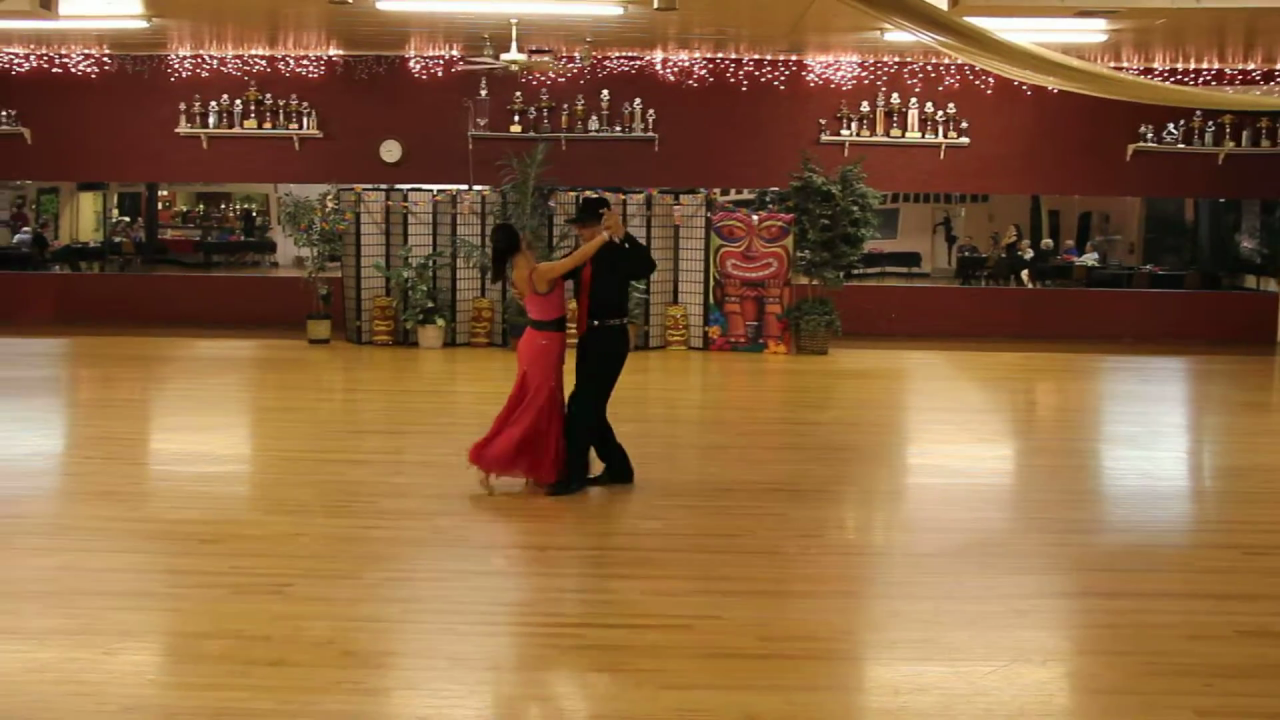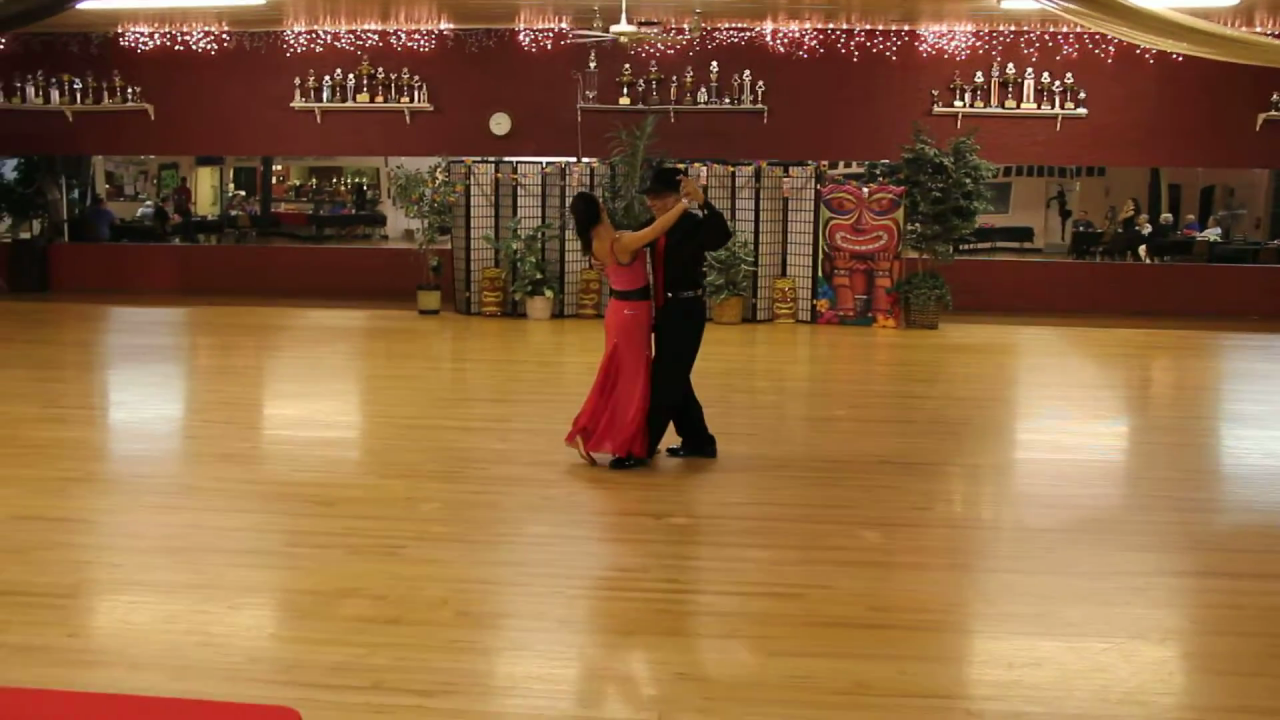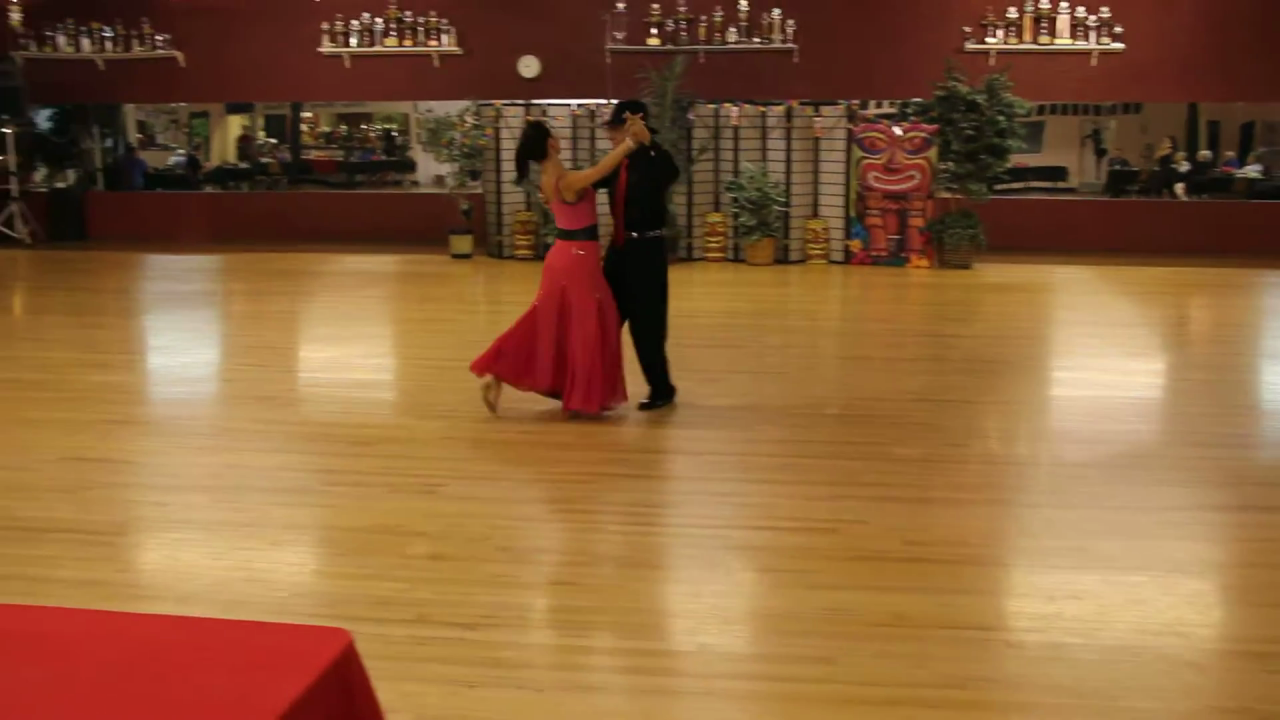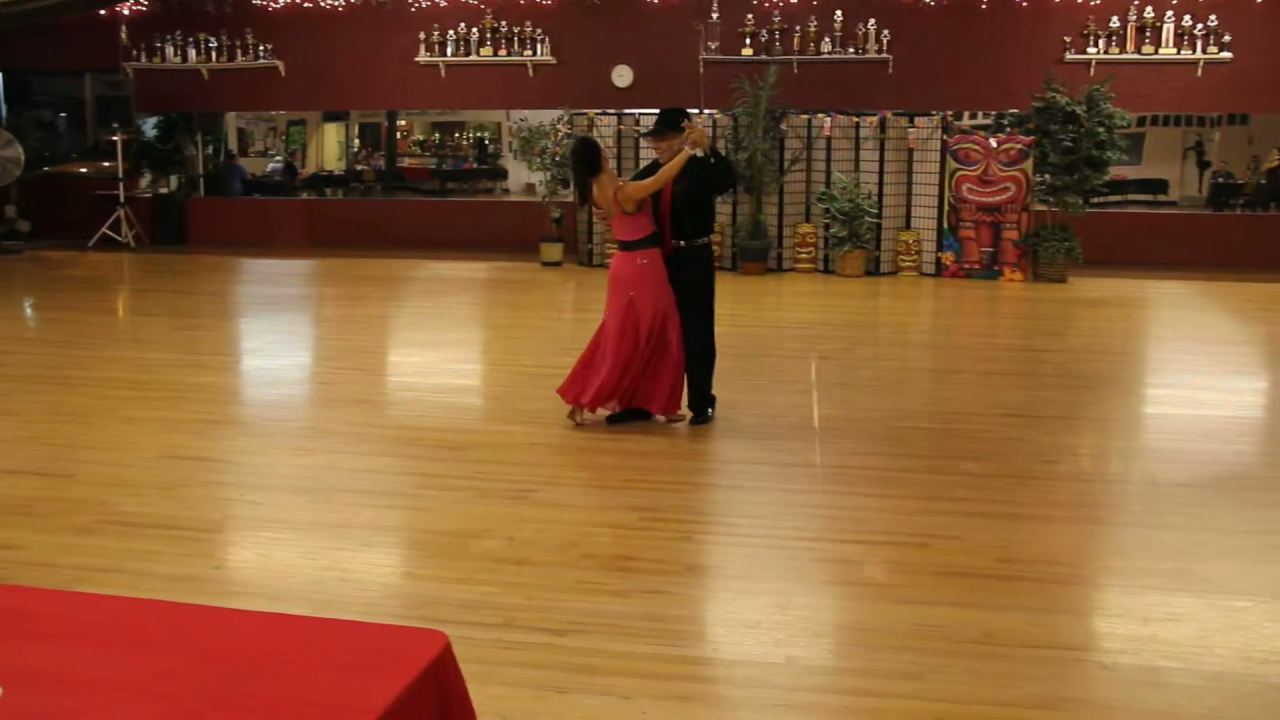
dt=1s
person 1, frame 1
left shoulder: (617, 255)
left elbow: (646, 267)
left wrist: (622, 235)
left hip: (610, 338)
right hip: (589, 337)
left knee: (582, 406)
right knee: (590, 407)
left ankle: (575, 475)
right ankle: (617, 468)
person 1, frame 2
left shoulder: (692, 226)
left elbow: (721, 236)
left wrist: (701, 202)
left hip: (685, 310)
right hip: (666, 310)
left knee: (664, 380)
right knee: (671, 379)
right ankle: (698, 441)
person 1, frame 3
left shoulder: (650, 163)
right shoulder: (616, 162)
left elbow: (672, 173)
left wrist: (646, 141)
left hip: (647, 250)
right hip: (620, 248)
left knee: (647, 322)
left ankle: (661, 389)
person 1, frame 4
left shoulder: (700, 170)
right shoulder: (653, 170)
left elbow: (728, 181)
left wrist: (707, 147)
left hip: (694, 258)
right hip: (663, 257)
left knee: (696, 331)
left ankle: (702, 402)
person 2, frame 1
left shoulder: (516, 276)
right shoulder: (541, 273)
left elbow: (566, 266)
right elbow: (579, 257)
right wrist: (605, 234)
left hip: (536, 342)
right hip: (544, 345)
left knee: (545, 409)
right knee: (531, 410)
left ankle: (534, 468)
right ankle: (487, 461)
person 2, frame 2
left shoulder: (595, 246)
right shoulder: (623, 243)
right elbow: (660, 226)
right wrist: (686, 201)
left hip: (620, 311)
right hip: (632, 315)
left knee: (618, 380)
right knee: (630, 382)
person 2, frame 3
left shoulder: (547, 179)
right shoulder: (568, 181)
left elbow: (593, 176)
right elbow: (602, 168)
right wrist: (631, 141)
left hip: (561, 255)
right hip: (580, 258)
left knee: (544, 322)
right knee: (590, 325)
left ankle: (497, 375)
right ankle: (587, 396)
person 2, frame 4
left shoulder: (597, 194)
right shoulder: (625, 193)
right elbow: (662, 178)
right wrist: (689, 149)
left hip: (622, 265)
right hip: (644, 267)
left knee: (616, 336)
right knee: (658, 336)
left ankle: (581, 400)
right ankle: (659, 404)
